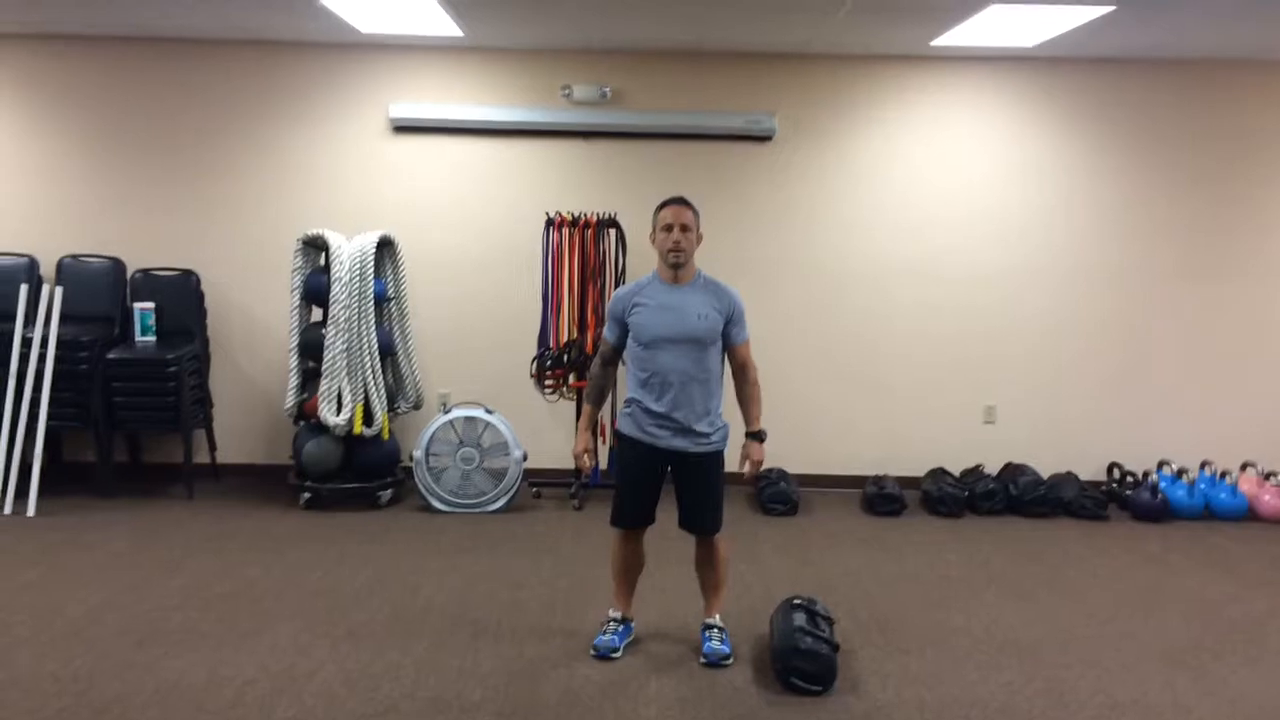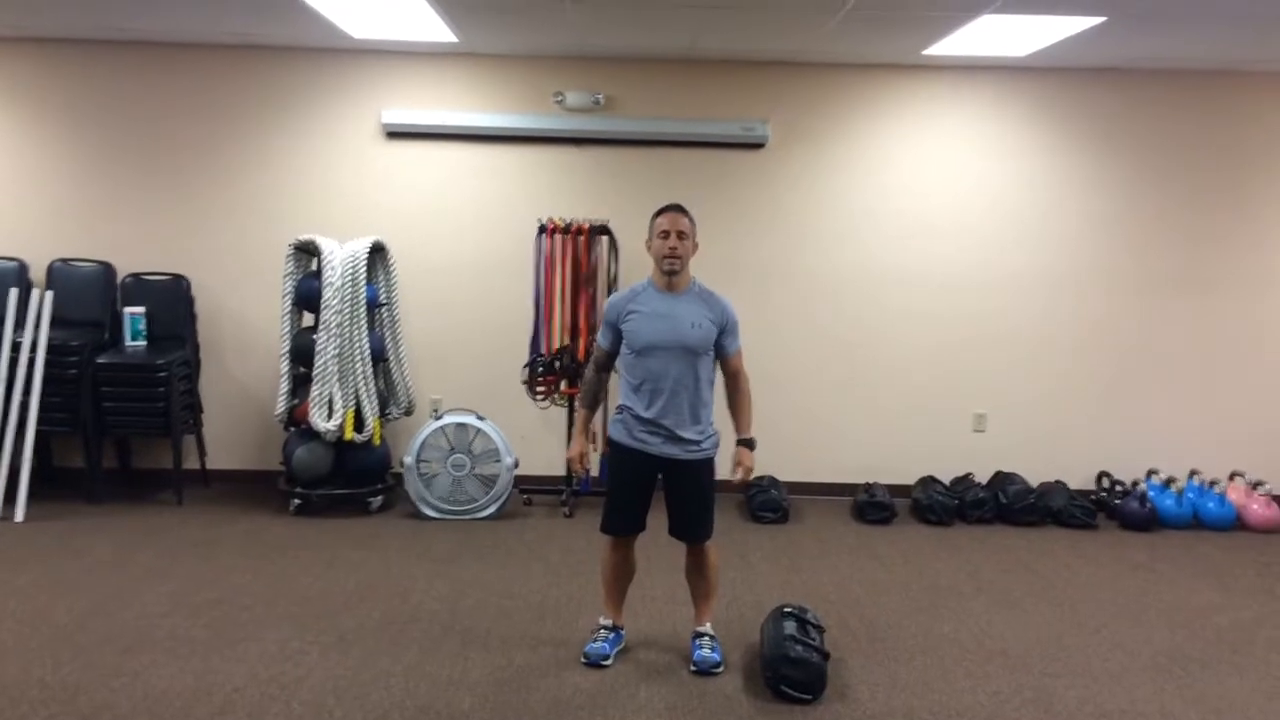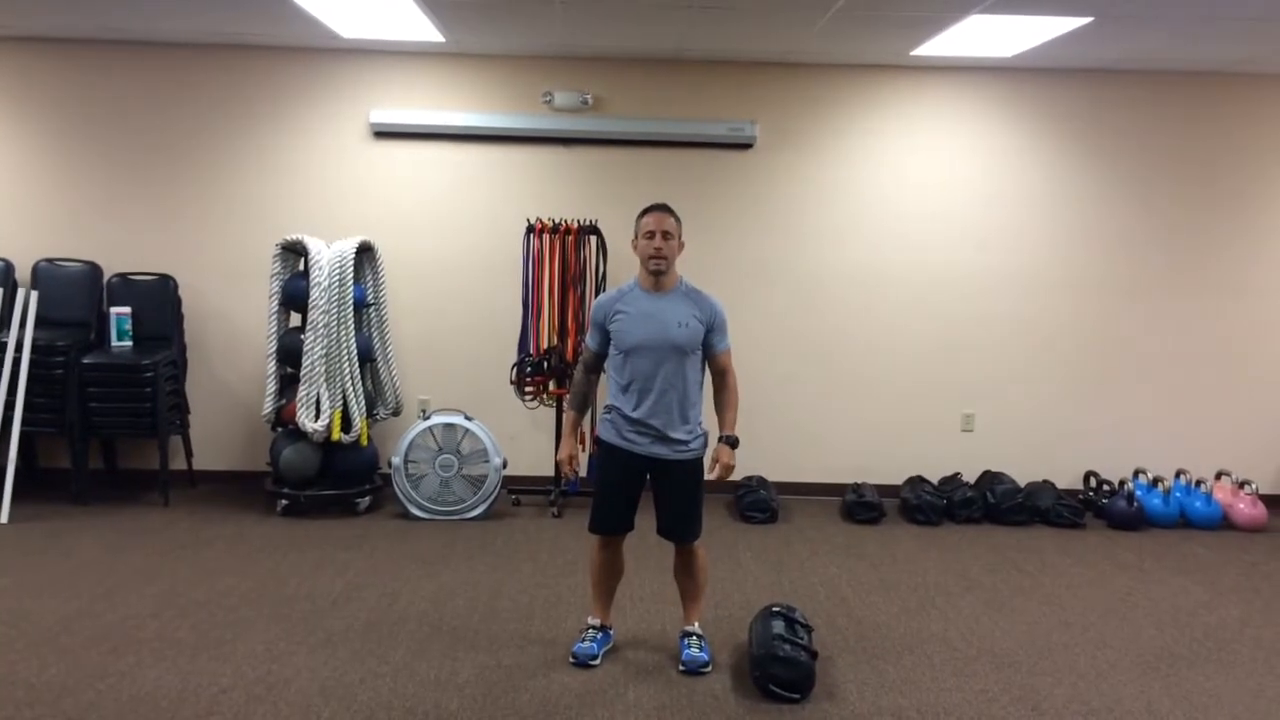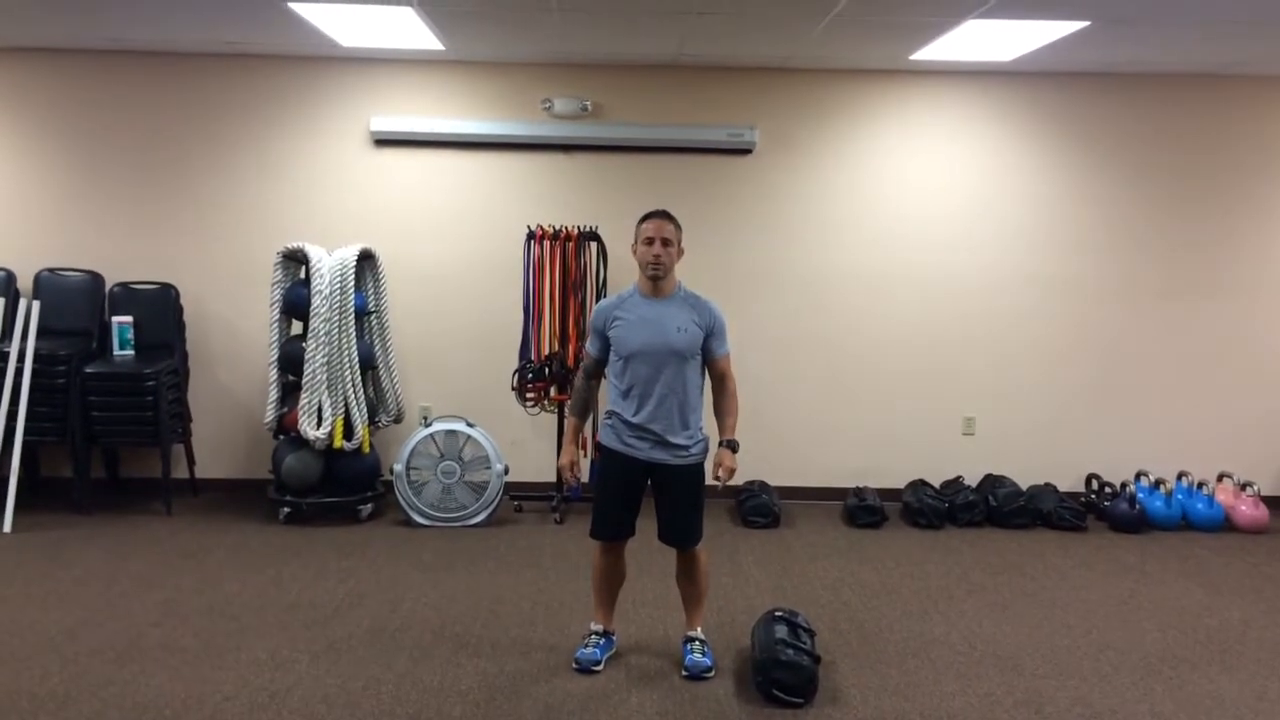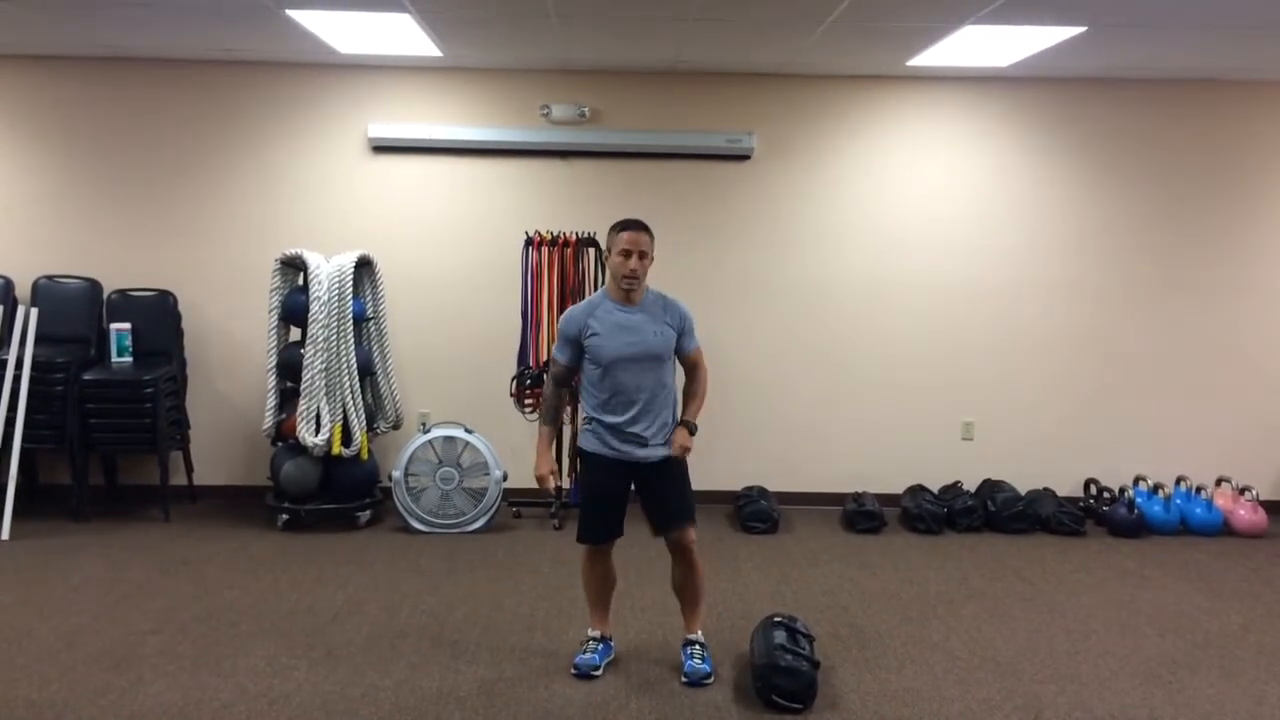
dt=1s
person 1, frame 1
left shoulder: (723, 300)
right shoulder: (627, 299)
left elbow: (743, 369)
right elbow: (603, 364)
left wrist: (754, 433)
right wrist: (585, 426)
left hip: (703, 441)
right hip: (639, 436)
left knee: (707, 533)
right knee: (628, 528)
left ankle: (713, 622)
right ankle: (620, 618)
person 1, frame 2
left shoulder: (717, 310)
right shoulder: (621, 305)
left elbow: (735, 377)
right elbow: (597, 370)
left wrist: (745, 441)
right wrist: (579, 432)
left hip: (693, 448)
right hip: (630, 442)
left knee: (698, 541)
right knee: (619, 536)
left ankle: (703, 630)
right ankle: (611, 626)
person 1, frame 3
left shoulder: (705, 309)
right shoulder: (609, 306)
left elbow: (724, 376)
right elbow: (586, 371)
left wrist: (727, 439)
right wrist: (569, 434)
left hip: (682, 447)
right hip: (619, 442)
left knee: (687, 541)
right knee: (607, 535)
left ankle: (692, 630)
right ankle: (599, 626)
person 1, frame 4
left shoulder: (704, 314)
right shoulder: (609, 312)
left elbow: (723, 381)
right elbow: (587, 378)
left wrist: (728, 443)
right wrist: (571, 440)
left hip: (683, 452)
right hip: (619, 447)
left knee: (688, 546)
right knee: (609, 541)
left ankle: (695, 635)
right ankle: (602, 631)
person 1, frame 5
left shoulder: (673, 313)
right shoulder: (578, 319)
left elbow: (696, 371)
right elbow: (556, 384)
left wrist: (686, 424)
right wrist: (544, 449)
left hip: (661, 449)
right hip: (602, 450)
left knee: (684, 544)
right knee: (596, 544)
left ankle: (693, 640)
right ankle: (599, 636)
